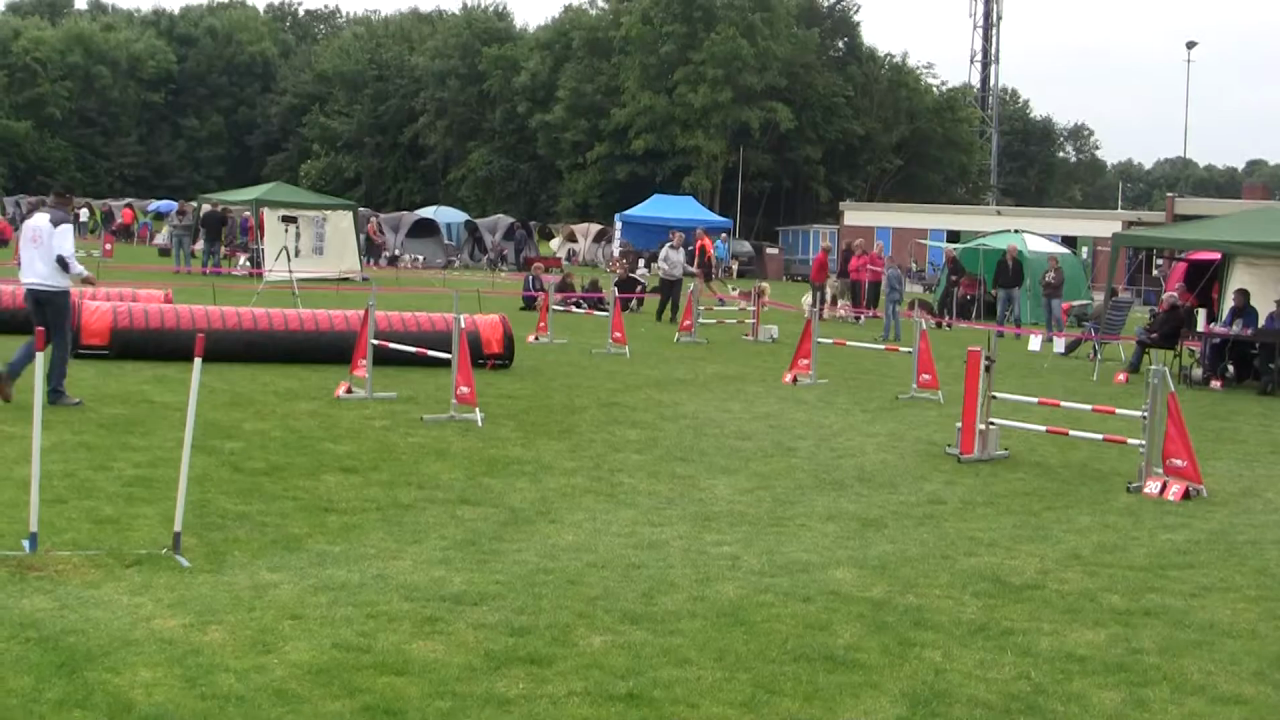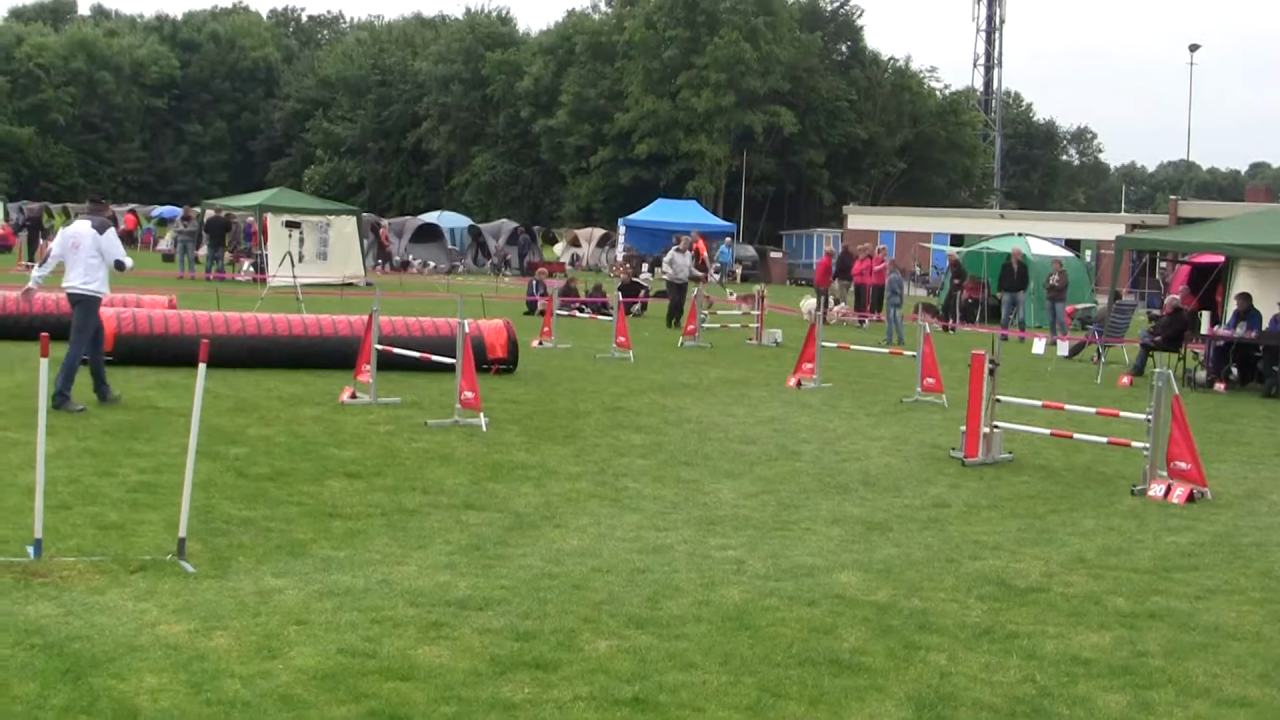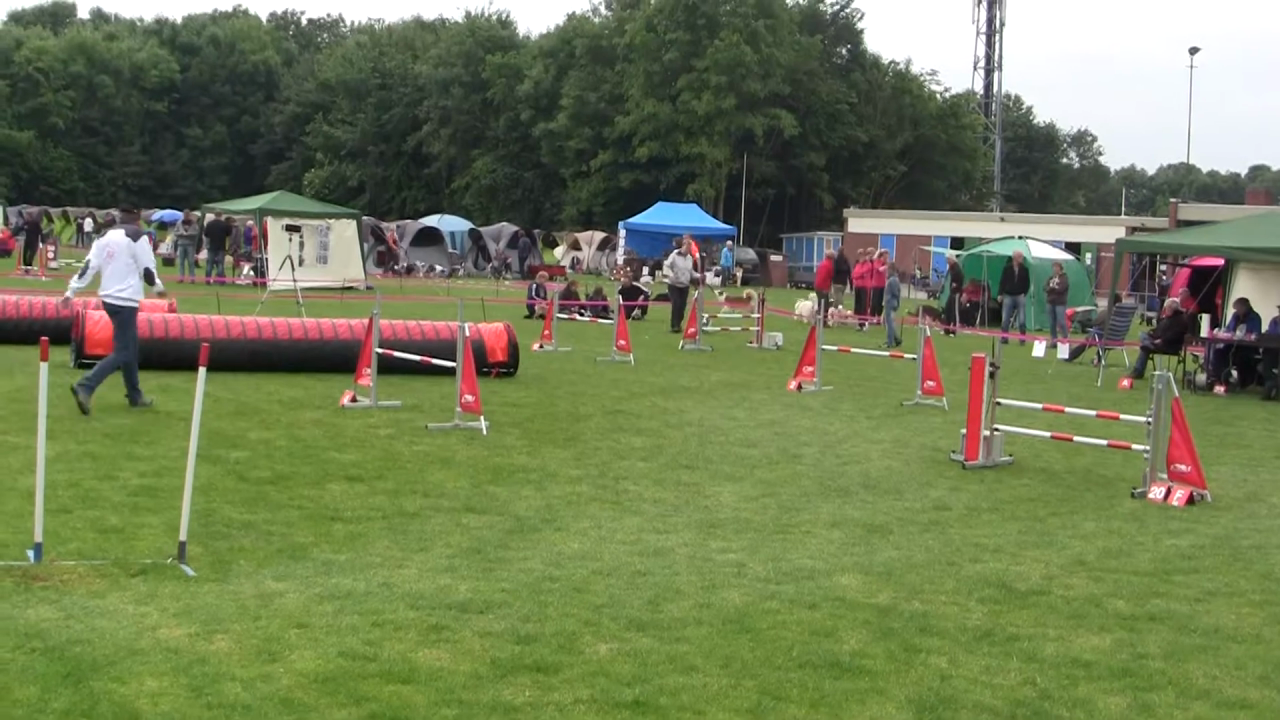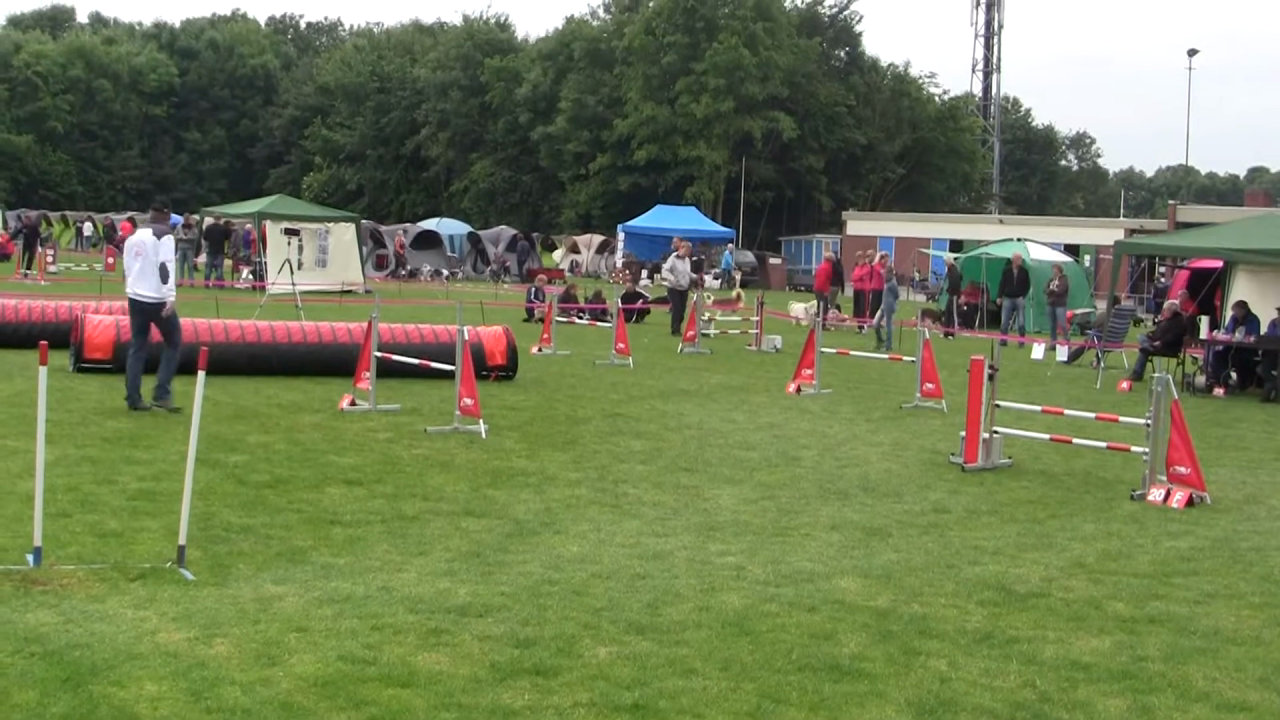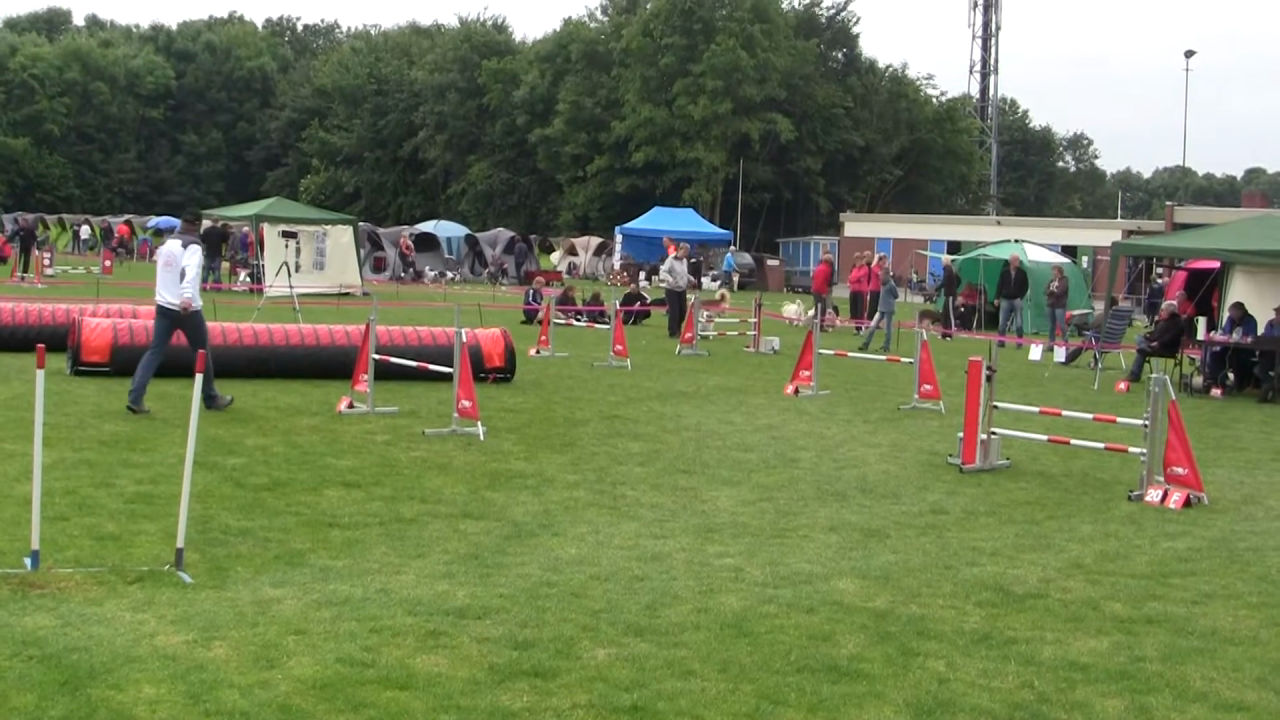
dt=0.2s
person 1, frame 1
left shoulder: (31, 219)
right shoulder: (63, 221)
left elbow: (22, 254)
right elbow: (63, 257)
right wrist: (83, 274)
left hip: (31, 287)
right hip: (54, 288)
right knee: (61, 341)
right ankle: (56, 392)
person 1, frame 2
left shoulder: (70, 227)
right shoulder: (104, 227)
left elbow: (52, 255)
right elbow: (118, 262)
left wrist: (34, 282)
right wrist: (128, 263)
left hip: (72, 291)
right hip: (89, 293)
left knee: (97, 339)
right knee: (78, 345)
left ankle: (103, 391)
right ankle: (61, 396)
person 1, frame 3
left shoulder: (104, 237)
right shoulder: (136, 236)
left elbow: (89, 267)
right elbow: (147, 270)
left wrist: (71, 292)
right wrist: (158, 287)
left hip: (108, 299)
right hip: (126, 301)
left knee: (130, 347)
right knee: (121, 353)
left ankle: (135, 395)
right ankle: (85, 387)
person 1, frame 4
left shoulder: (134, 236)
right shoulder: (164, 235)
left elbow: (128, 267)
right elbow: (165, 266)
right wrist: (171, 297)
left hip: (134, 298)
right hip: (156, 299)
left knee: (137, 347)
right knee: (173, 344)
left ankle: (133, 398)
right ankle: (162, 394)
person 1, frame 5
left shoulder: (164, 245)
right shoulder: (193, 245)
right elbow: (189, 270)
right wrist: (187, 295)
left hip: (164, 306)
right hip: (187, 307)
left knee: (155, 352)
right knee: (202, 352)
left ankle: (135, 397)
right ankle: (211, 398)
